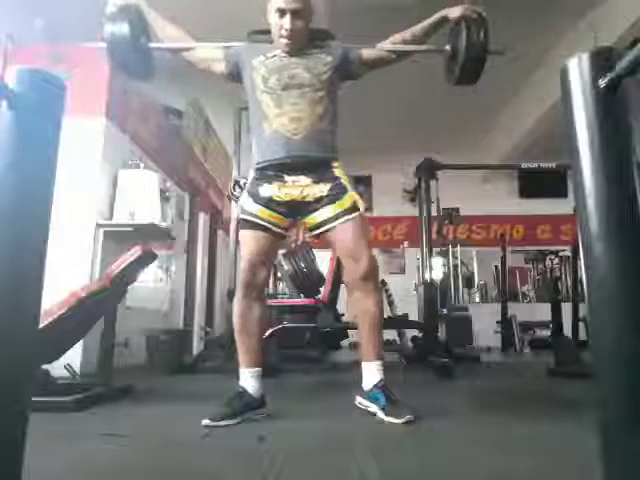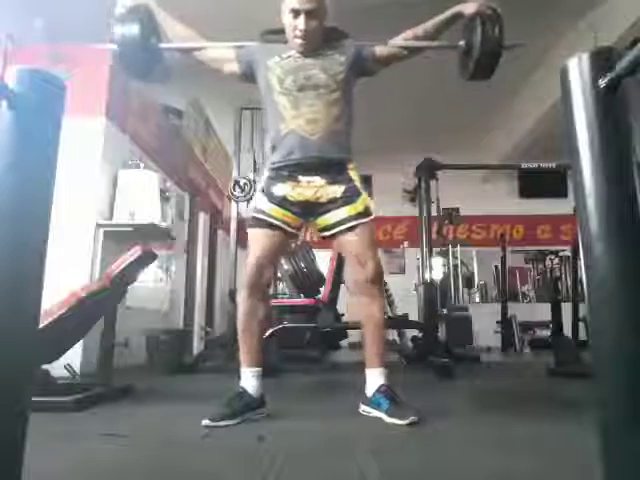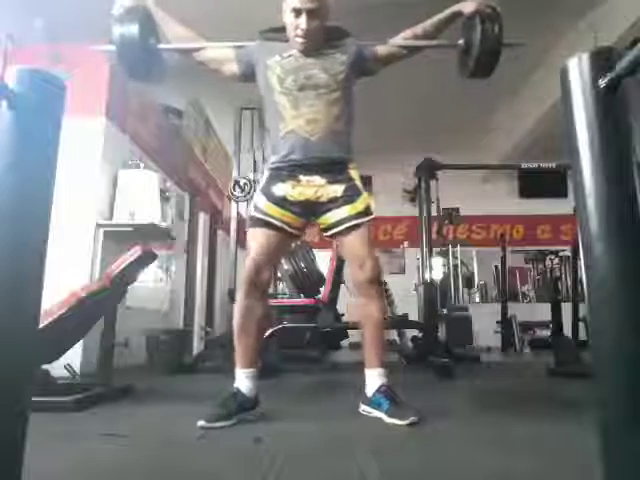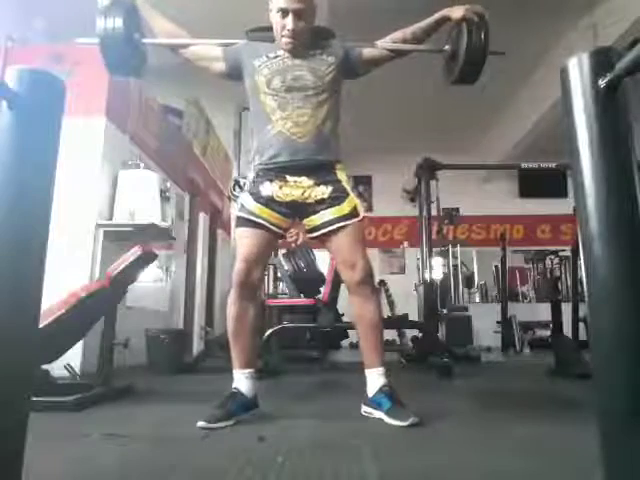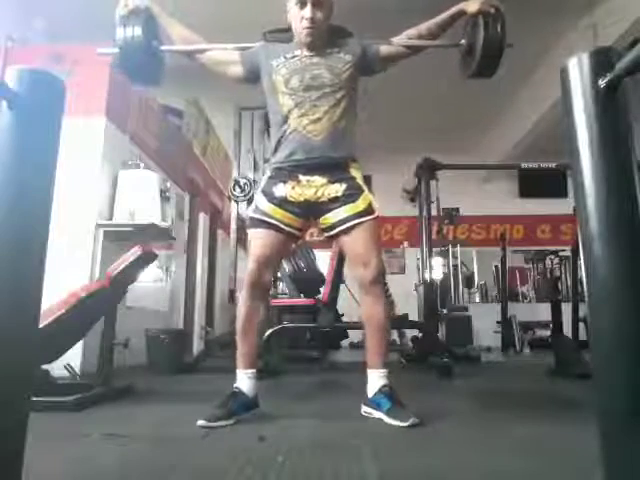
dt=0.4s
person 1, frame 1
left shoulder: (334, 55)
right shoulder: (248, 56)
left elbow: (392, 49)
right elbow: (189, 48)
left hip: (323, 176)
right hip: (267, 178)
left knee: (363, 271)
right knee: (249, 281)
left ankle: (374, 386)
right ankle: (250, 390)
person 1, frame 2
left shoulder: (347, 54)
right shoulder: (262, 57)
left elbow: (405, 42)
right elbow: (204, 50)
left hip: (337, 180)
right hip: (281, 180)
left knee: (367, 278)
right knee: (254, 279)
left ankle: (377, 390)
right ankle: (249, 390)
person 1, frame 3
left shoulder: (349, 53)
right shoulder: (263, 54)
left elbow: (405, 42)
right elbow: (201, 50)
left hip: (338, 177)
right hip: (282, 178)
left knee: (369, 277)
right knee: (253, 279)
left ankle: (376, 389)
right ankle: (245, 390)
person 1, frame 4
left shoulder: (335, 55)
right shoulder: (248, 55)
left elbow: (392, 45)
right elbow: (186, 46)
left hip: (325, 179)
right hip: (268, 179)
left knee: (359, 277)
right knee: (244, 278)
left ankle: (377, 390)
right ankle: (243, 390)
person 1, frame 5
left shoulder: (353, 53)
right shoulder: (266, 56)
left elbow: (408, 41)
right elbow: (203, 52)
left hip: (340, 177)
right hip: (284, 178)
left knee: (371, 276)
right knee: (255, 278)
left ankle: (377, 390)
right ankle: (244, 389)
